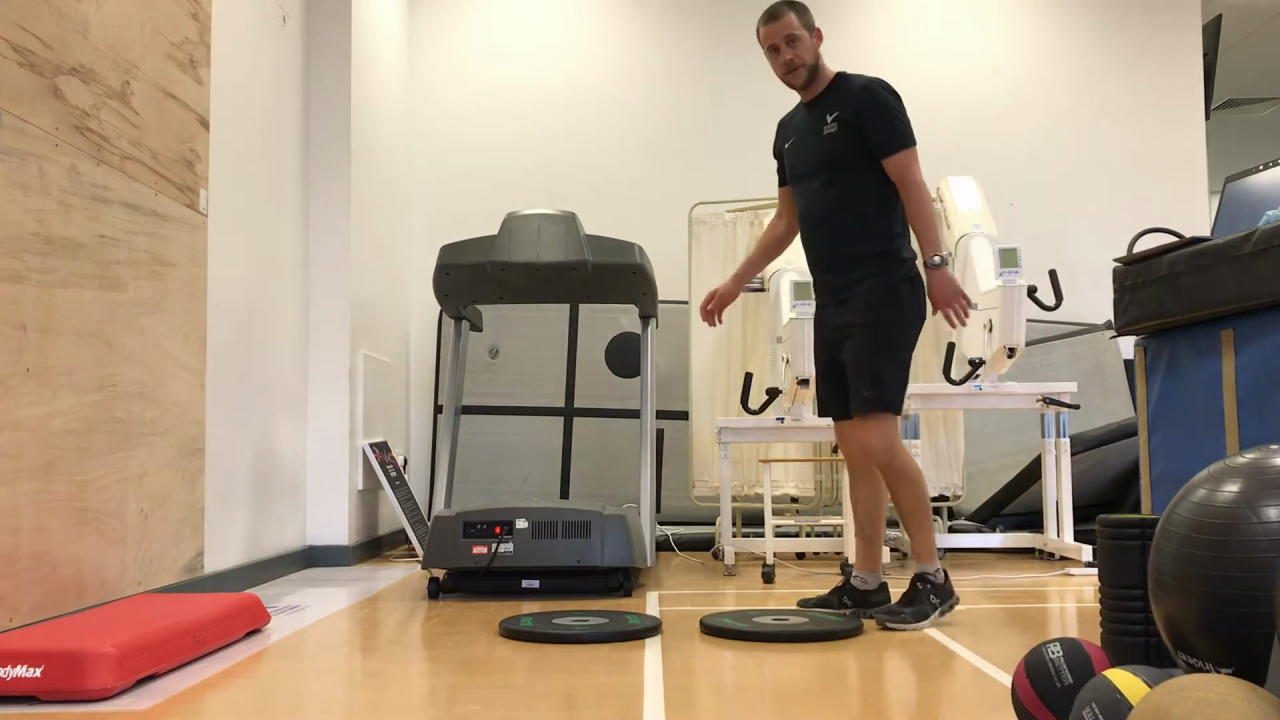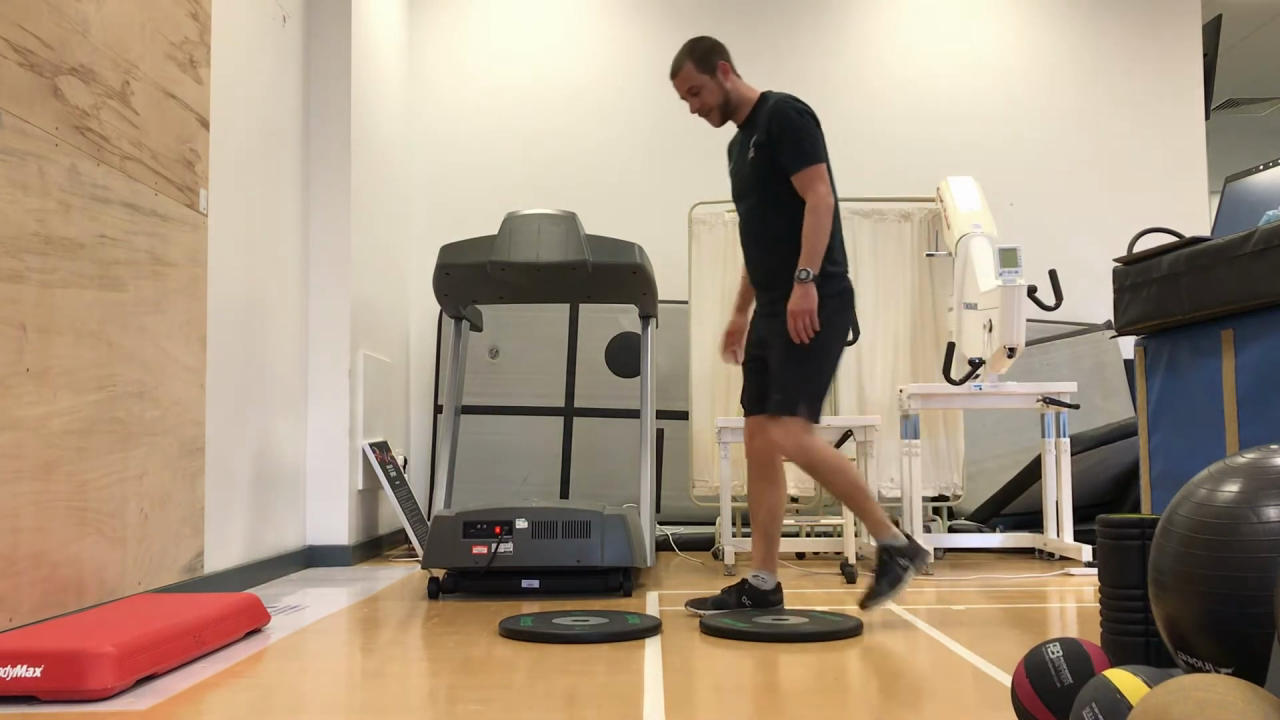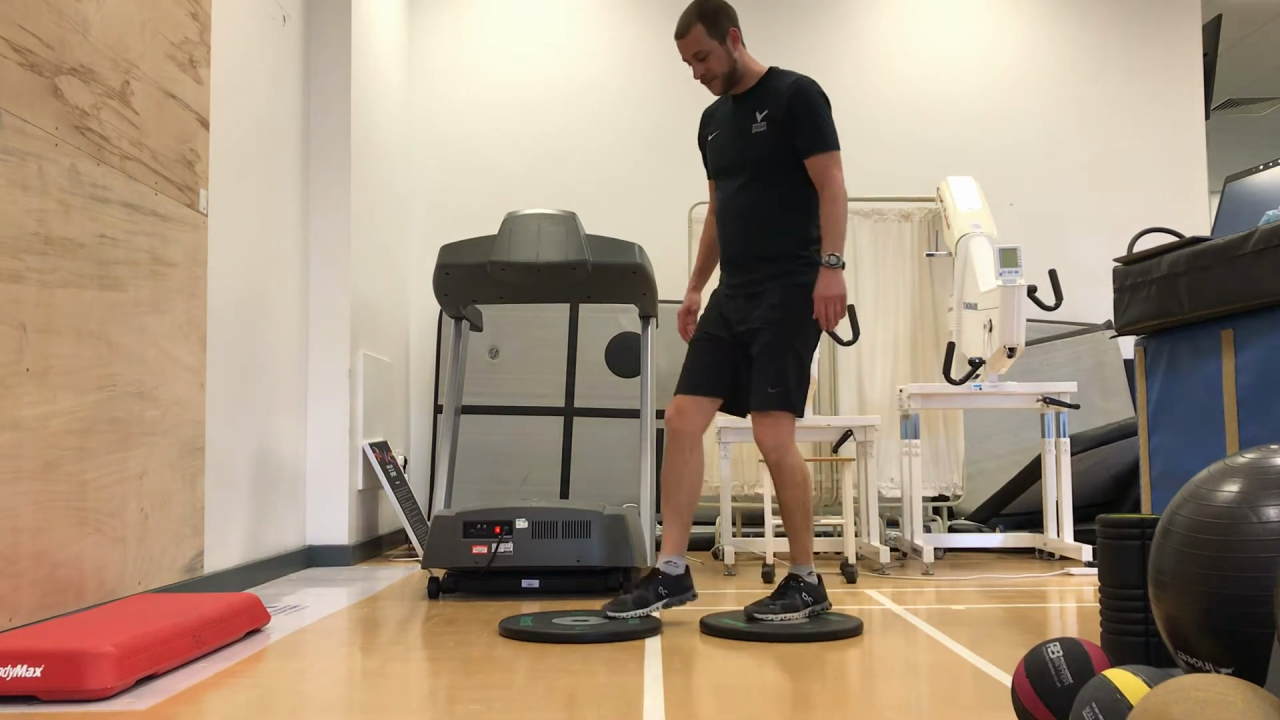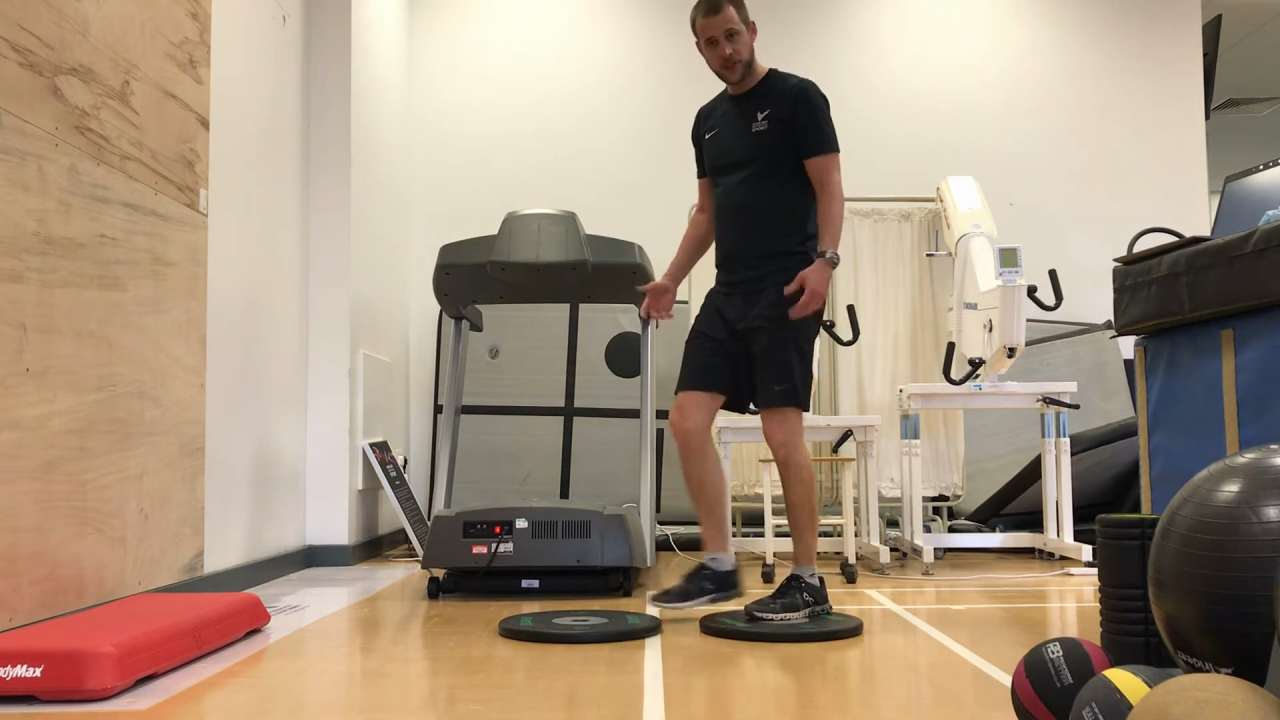
dt=1s
person 1, frame 1
left shoulder: (867, 97)
right shoulder: (789, 129)
left elbow: (910, 182)
right elbow: (787, 218)
left wrist: (936, 262)
right wrist: (736, 282)
left hip: (883, 292)
right hip: (832, 302)
left knee: (880, 438)
right knee: (855, 444)
left ankle: (931, 578)
right ankle: (867, 582)
person 1, frame 2
left shoulder: (784, 116)
right shoulder: (739, 146)
left elbow: (820, 200)
left wrist: (804, 284)
right wrist: (741, 312)
left hip: (813, 304)
right hip: (773, 308)
left knee: (791, 438)
right knee: (759, 441)
left ankle: (894, 545)
right ankle: (761, 582)
person 1, frame 3
left shoulder: (795, 95)
right shoulder: (712, 121)
left elbow: (831, 187)
left wrist: (831, 267)
right wrist: (694, 290)
left hip: (788, 293)
right hip: (732, 294)
left knee: (772, 436)
right knee: (683, 423)
left ankle: (805, 582)
right ankle: (670, 572)
person 1, frame 4
left shoulder: (797, 97)
right shoulder: (708, 119)
left elbow: (829, 187)
left wrist: (824, 259)
right wrist: (671, 278)
left hip: (785, 292)
right hip: (727, 293)
left knee: (781, 434)
right knee: (687, 420)
left ankle: (808, 581)
right ankle: (717, 564)
